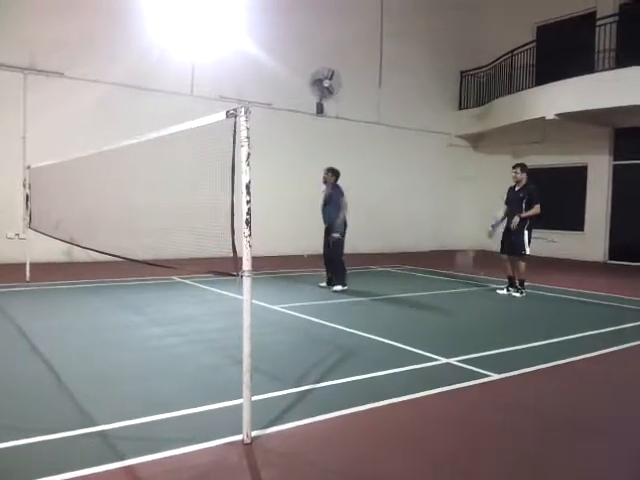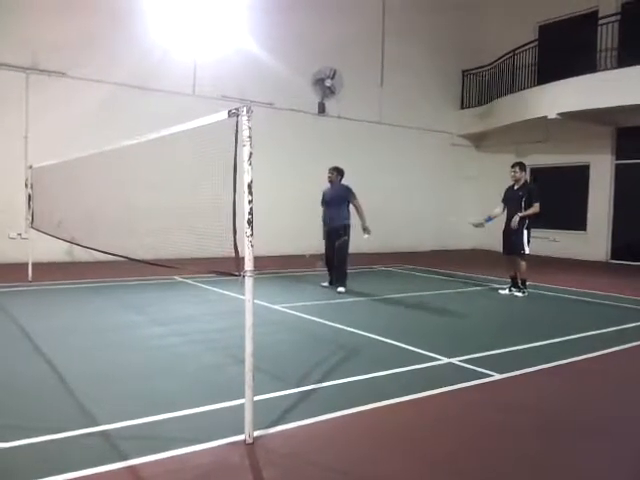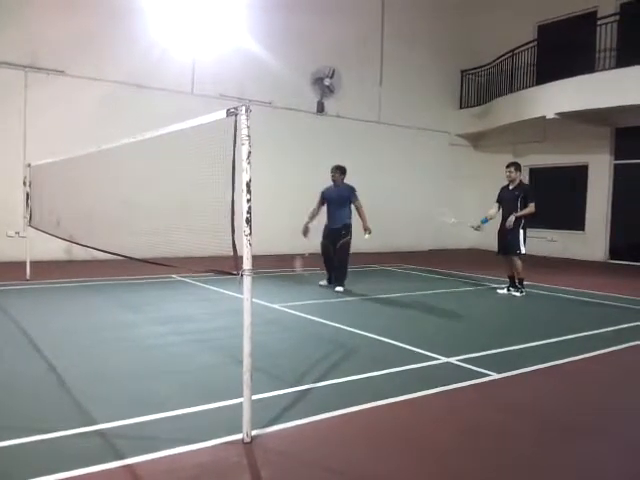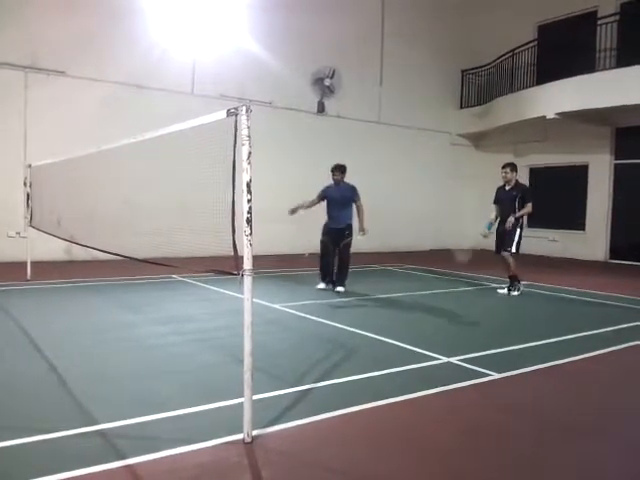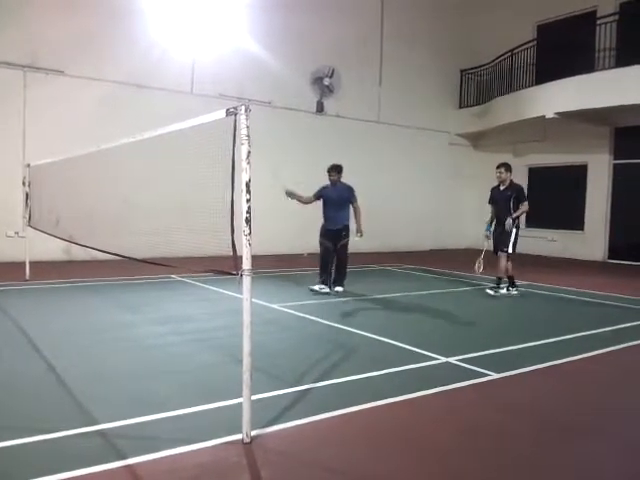
dt=0.2s
person 1, frame 1
left shoulder: (531, 190)
right shoulder: (511, 190)
left elbow: (537, 210)
left wrist: (519, 216)
right wrist: (495, 225)
left hip: (522, 229)
right hip: (509, 229)
left knee: (521, 258)
right knee: (506, 256)
left ankle: (522, 287)
right ankle: (511, 285)
person 1, frame 2
left shoulder: (530, 188)
right shoulder: (509, 190)
left elbow: (536, 208)
right elbow: (501, 208)
left wrist: (520, 215)
right wrist: (486, 220)
left hip: (521, 228)
right hip: (508, 228)
left knee: (520, 257)
right knee: (509, 257)
left ankle: (523, 287)
right ankle: (514, 285)
person 1, frame 3
left shoulder: (525, 188)
right shoulder: (503, 190)
left elbow: (531, 209)
right elbow: (496, 209)
left wrist: (516, 215)
right wrist: (482, 221)
left hip: (517, 228)
right hip: (504, 228)
left knee: (515, 257)
right knee: (506, 257)
left ankle: (521, 286)
right ankle: (511, 285)
person 1, frame 4
left shoulder: (522, 189)
right shoulder: (499, 190)
left elbow: (529, 208)
left wrist: (514, 216)
right wrist: (489, 226)
left hip: (515, 227)
right hip: (501, 227)
left knee: (506, 254)
right knee: (504, 256)
left ankle: (517, 282)
right ankle: (512, 285)
person 1, frame 5
left shoulder: (517, 188)
right shoulder: (494, 190)
left elbow: (525, 207)
left wrist: (512, 217)
right wrist: (488, 227)
left hip: (511, 227)
right hip: (498, 227)
left knee: (503, 255)
right knee: (506, 256)
left ankle: (497, 286)
right ankle: (512, 286)
person 2, frame 1
left shoulder: (335, 188)
right shoulder: (327, 190)
left elbow: (343, 205)
left wrist: (339, 223)
left hip: (337, 226)
right hip: (329, 226)
left knee: (336, 254)
right knee: (327, 255)
left ankle: (341, 282)
right ankle: (330, 281)
person 2, frame 2
left shoulder: (345, 189)
right shoulder: (326, 192)
left elbow: (357, 206)
left wrist: (364, 223)
right wrist: (324, 228)
left hip: (342, 227)
right hip: (330, 228)
left knee: (341, 256)
right knee: (329, 256)
left ankle: (341, 283)
right ankle: (333, 281)
person 2, frame 3
left shoulder: (349, 189)
right shoulder: (327, 191)
left elbow: (358, 206)
right elbow: (317, 207)
left wrist: (365, 224)
right wrist: (307, 223)
left hip: (344, 227)
right hip: (330, 227)
left knee: (342, 256)
right knee: (327, 254)
left ankle: (339, 283)
right ankle: (330, 278)
person 2, frame 4
left shoulder: (351, 189)
right shoulder: (328, 189)
left elbow: (359, 206)
right elbow: (313, 202)
left wrist: (361, 224)
right wrist: (299, 207)
left hip: (345, 228)
right hip: (330, 227)
left knee: (343, 257)
right knee: (326, 255)
left ankle: (340, 283)
right ankle: (326, 281)
person 2, frame 5
left shoulder: (348, 189)
right shoulder: (324, 190)
left elbow: (356, 207)
right elbow: (308, 200)
left wrist: (359, 225)
right wrist: (295, 195)
left hip: (342, 228)
right hip: (327, 228)
left knee: (341, 257)
right knee: (326, 256)
left ankle: (339, 283)
right ankle: (324, 284)
